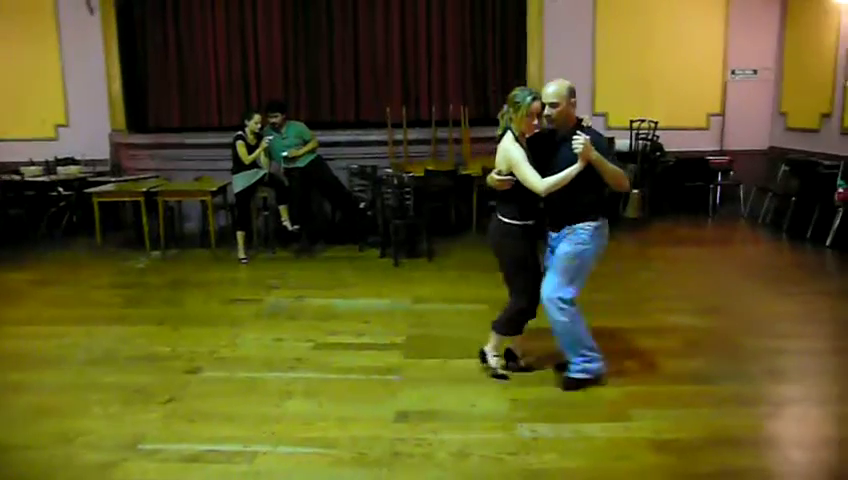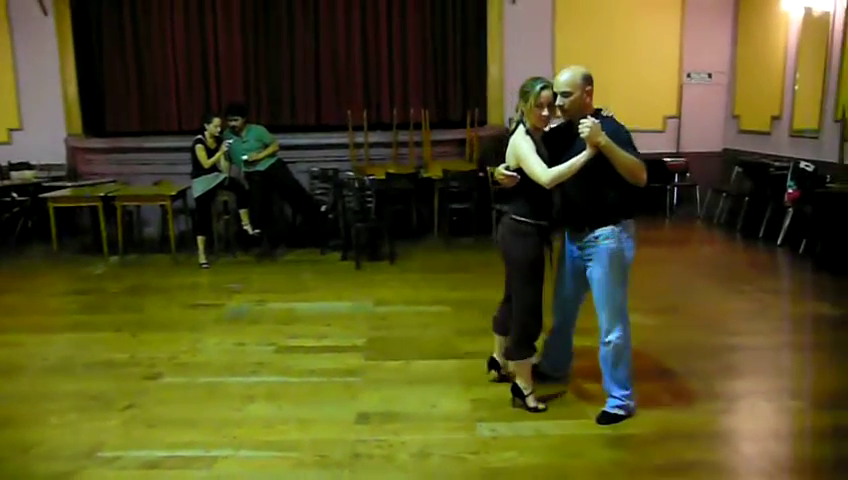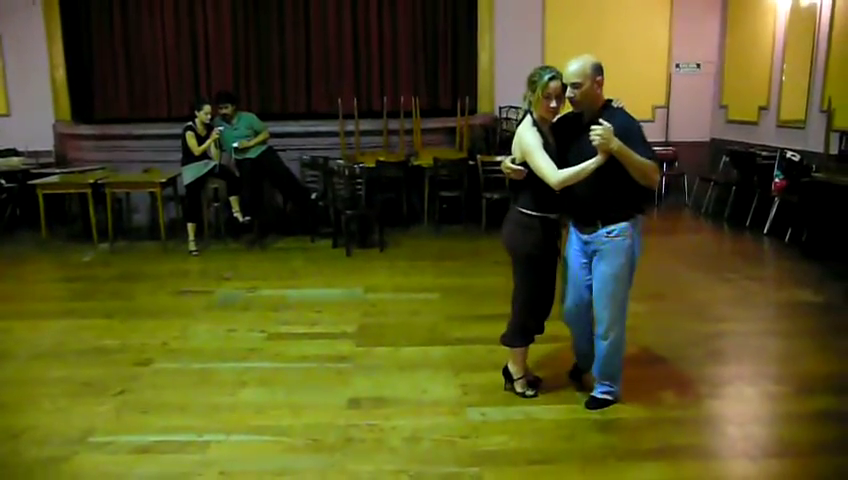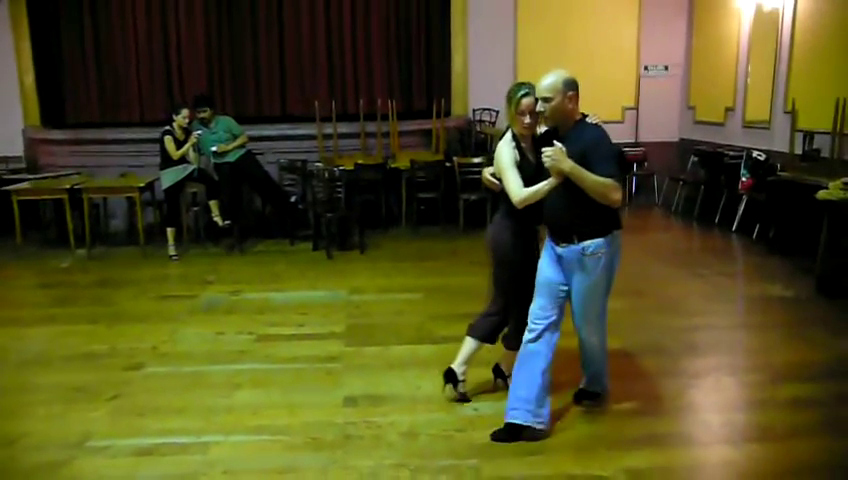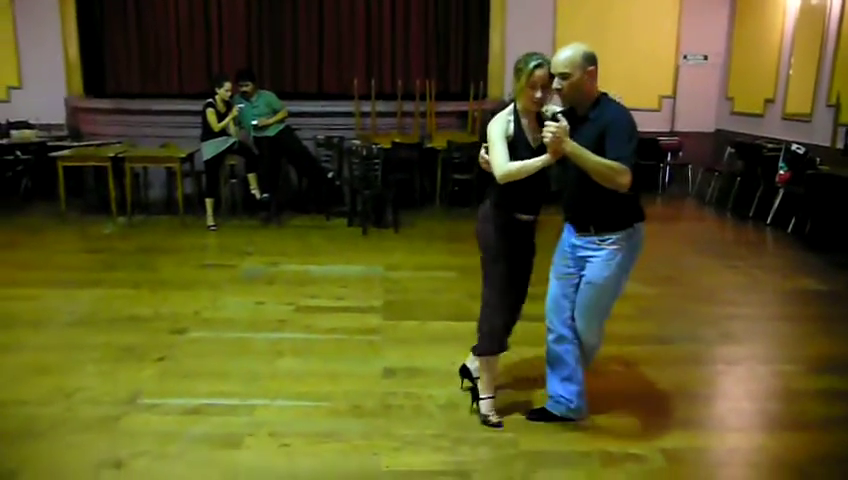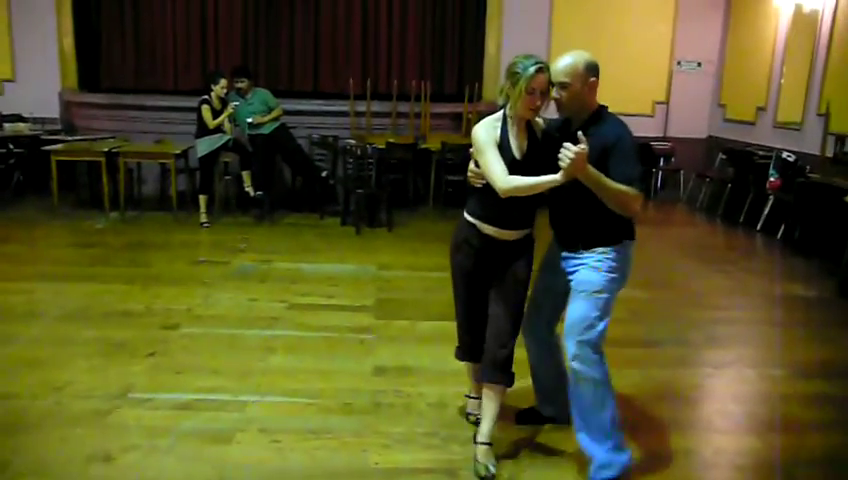
dt=0.7s
person 1, frame 1
left shoulder: (591, 138)
right shoulder: (543, 141)
left elbow: (622, 184)
left wrist: (592, 156)
right wrist: (497, 178)
left hip: (584, 231)
right hip: (557, 231)
left knee: (554, 295)
right knee: (559, 296)
left ankle: (587, 365)
right ankle: (583, 359)
person 1, frame 2
left shoulder: (610, 129)
right shoulder: (558, 135)
left elbow: (640, 177)
left wrist: (602, 143)
right wrist: (505, 172)
left hip: (608, 237)
right hip: (574, 236)
left knee: (611, 320)
right knee: (563, 308)
left ankle: (621, 399)
right ankle: (554, 366)
person 1, frame 3
left shoulder: (622, 123)
right shoulder: (565, 125)
left elbow: (652, 178)
left wrist: (615, 147)
right wrist: (513, 165)
left hip: (615, 233)
right hip: (578, 231)
left knee: (608, 316)
right knee: (573, 308)
left ankle: (607, 386)
right ankle: (585, 360)
person 1, frame 4
left shoulder: (594, 138)
right shoulder: (547, 138)
left elbow: (614, 195)
left wrist: (568, 166)
left hip: (592, 246)
right hip: (555, 245)
left knee: (588, 325)
right knee: (539, 323)
left ankle: (595, 384)
right ankle: (528, 416)
person 1, frame 5
left shoulder: (615, 118)
right shoulder: (563, 119)
left elbow: (622, 180)
left wrist: (568, 147)
right wrist: (495, 159)
left hip: (611, 238)
right hip: (573, 232)
left knee: (585, 323)
right knee: (558, 319)
left ankle: (569, 382)
right ankle: (565, 402)
person 1, frame 6
left shoulder: (614, 134)
right shoulder: (554, 130)
left elbow: (632, 205)
left wrist: (586, 171)
right wrist: (482, 171)
left hip: (601, 254)
right hip: (562, 248)
left knee: (580, 349)
right knee: (536, 330)
right ankle: (552, 406)
person 2, frame 1
left shoulder: (520, 141)
right shoulder: (511, 148)
right elbow: (541, 187)
right wrist: (580, 164)
left hip: (520, 228)
right hip: (509, 231)
left knee: (530, 292)
right knee: (524, 296)
left ankle: (512, 351)
right ankle: (491, 350)
person 2, frame 2
left shoulder: (541, 136)
right shoulder: (521, 141)
right elbow: (547, 179)
right wrist: (588, 152)
left hip: (527, 230)
right hip: (521, 232)
left knee: (515, 299)
right knee: (527, 308)
left ankle: (498, 358)
right ankle: (523, 387)
person 2, frame 3
left shoulder: (553, 127)
right shoulder: (528, 134)
right elbow: (556, 179)
right wrist: (600, 158)
left hip: (545, 225)
right hip: (527, 226)
left knee: (541, 298)
right knee: (527, 299)
left ankle: (518, 367)
right ankle: (515, 373)
person 2, frame 4
left shoulder: (537, 140)
right shoulder: (507, 148)
right elbow: (519, 197)
right wrist: (557, 178)
left hip: (514, 232)
right hip: (512, 234)
left knee: (502, 305)
right knee: (522, 305)
left ankle: (458, 369)
right ankle: (505, 369)
person 2, frame 5
left shoulder: (549, 119)
right shoulder: (501, 123)
right elbow: (502, 172)
right wrist: (548, 157)
left hip: (523, 223)
right hip: (499, 222)
left knee: (507, 300)
right knee: (500, 301)
left ankle: (474, 365)
right ankle: (485, 389)
person 2, frame 6
left shoulder: (543, 130)
right shoulder: (486, 130)
right elbow: (505, 185)
right wrist: (560, 176)
left hip: (518, 247)
right hip: (474, 238)
left knee: (503, 334)
right knee: (472, 322)
left ankle: (485, 436)
right ankle: (475, 390)
person 3, frame 1
left shoulder: (258, 136)
right shoulder: (239, 138)
left elbow: (262, 159)
right elbow: (247, 160)
right wrist: (261, 148)
left hip: (256, 171)
right hip: (242, 176)
left knee: (281, 184)
right knee: (243, 211)
left ankle: (285, 220)
right ankle: (241, 250)
person 3, frame 2
left shoulder: (218, 140)
right shoulder: (199, 142)
left elbow: (223, 165)
right elbow: (206, 164)
right wrist: (221, 152)
left hip: (216, 175)
right hip: (201, 180)
left knee: (241, 189)
right knee: (203, 216)
left ankle: (246, 224)
right ankle: (201, 254)
person 3, frame 3
left shoulder: (209, 127)
right shoulder: (189, 129)
left elbow: (213, 154)
right elbow: (196, 151)
right wrist: (211, 139)
left hip: (206, 162)
right hip: (191, 167)
left knee: (232, 177)
right knee: (193, 203)
left ankle: (236, 212)
right ankle: (191, 241)
person 3, frame 4
left shoulder: (187, 131)
right shoulder: (167, 133)
right elbow: (175, 155)
right wrist: (190, 143)
left hip: (185, 166)
right hip: (170, 171)
left knee: (211, 181)
right knee: (173, 208)
left ankle: (216, 216)
right ankle: (171, 245)
person 3, frame 5
left shoulder: (228, 104)
right shoulder: (209, 106)
right elbow: (216, 128)
left wrist: (236, 138)
right wrist: (231, 116)
left hip: (225, 139)
right hip: (211, 143)
left knee: (251, 154)
right knee: (212, 179)
left ankle: (254, 188)
right ankle: (209, 216)
person 3, frame 6
left shoulder: (223, 101)
right shoulder: (205, 102)
right elbow: (211, 125)
left wrist: (230, 137)
right wrist: (227, 113)
left hip: (220, 136)
right hip: (206, 140)
left knee: (245, 151)
right knee: (206, 175)
left ankle: (248, 186)
right ankle: (203, 213)
person 4, frame 1
left shoulder: (297, 127)
right shoulder: (266, 133)
left elbow: (314, 142)
left wrist: (299, 152)
left hip: (311, 162)
right hip: (293, 171)
left knee: (335, 189)
right knee: (300, 206)
left ankle: (357, 216)
right ankle: (311, 236)
person 4, frame 2
left shoulder: (257, 130)
right shoulder: (227, 136)
left elbow: (275, 145)
left wrist: (260, 155)
left hip: (272, 165)
right hip: (254, 174)
left knee: (296, 192)
right knee: (261, 209)
left ankle: (320, 221)
right ankle: (272, 240)
person 4, frame 3
left shoulder: (248, 117)
right shoulder: (217, 123)
left elbow: (266, 133)
left wrist: (250, 143)
left hip: (262, 152)
right hip: (244, 161)
left knee: (286, 179)
right knee: (251, 195)
left ankle: (309, 206)
right ankle: (260, 227)
person 4, frame 4
left shoulder: (226, 121)
right shoulder: (195, 127)
left elbow: (244, 137)
left wrist: (229, 147)
left hip: (241, 156)
right hip: (222, 164)
left knee: (263, 181)
right knee: (229, 197)
left ankle: (287, 206)
right ankle: (236, 232)
person 4, frame 5
left shoulder: (267, 96)
right shoulder: (237, 101)
left elbow: (284, 112)
left wrist: (269, 121)
left hip: (280, 130)
right hip: (262, 138)
left knee: (301, 155)
right knee: (269, 169)
left ankle: (324, 182)
right ankle: (273, 203)
person 4, frame 6
left shoulder: (262, 94)
right shoulder: (232, 98)
left elbow: (279, 110)
left wrist: (264, 119)
left hip: (274, 127)
right hip: (256, 135)
left knee: (295, 152)
right knee: (263, 164)
left ankle: (318, 179)
right ankle: (266, 199)
